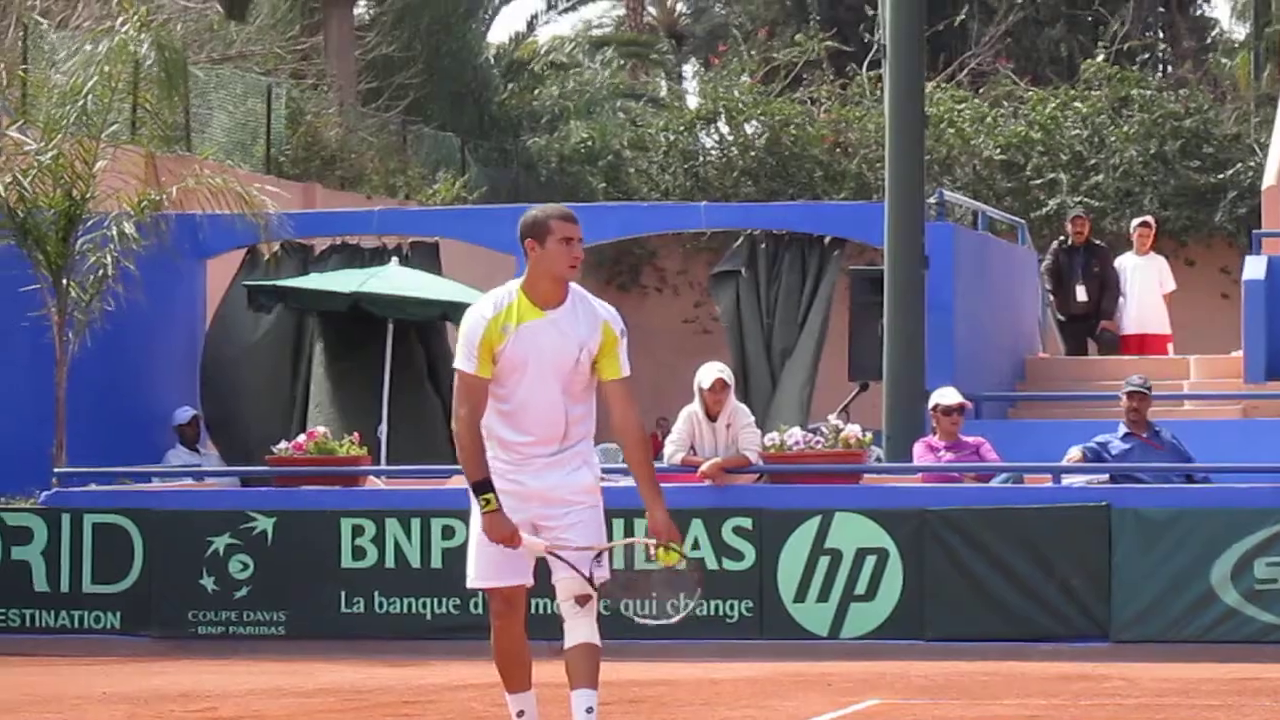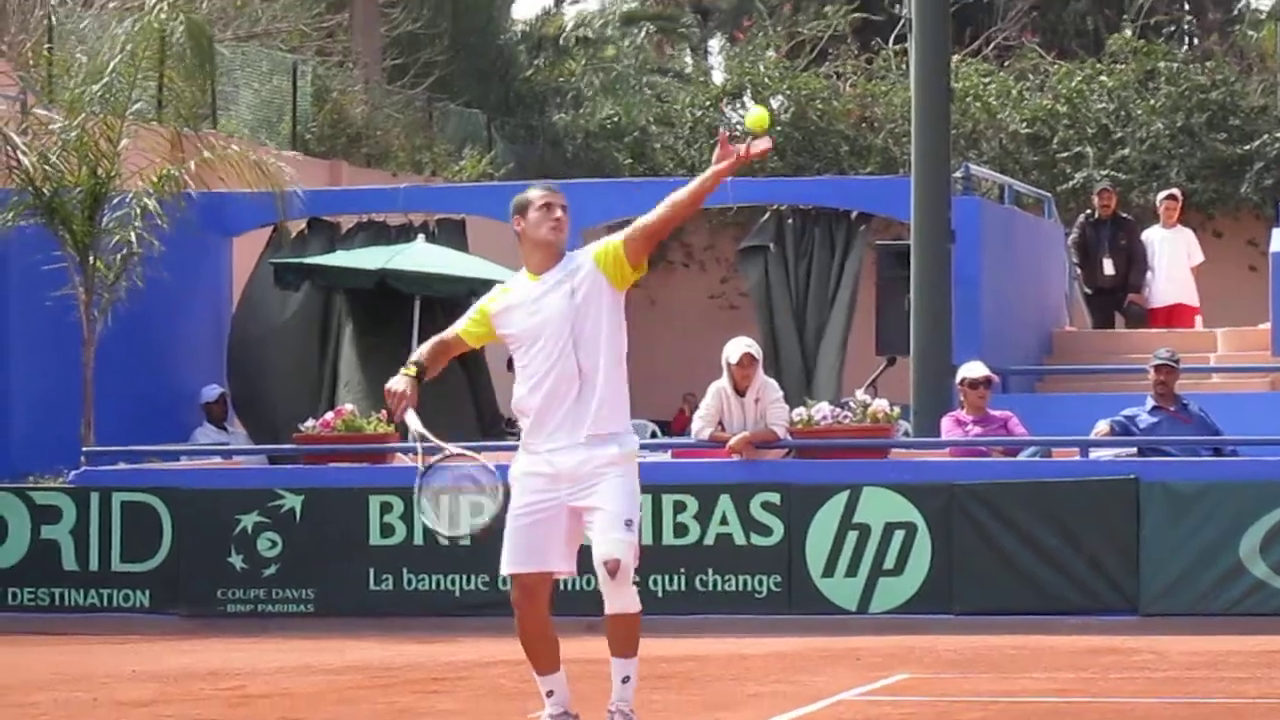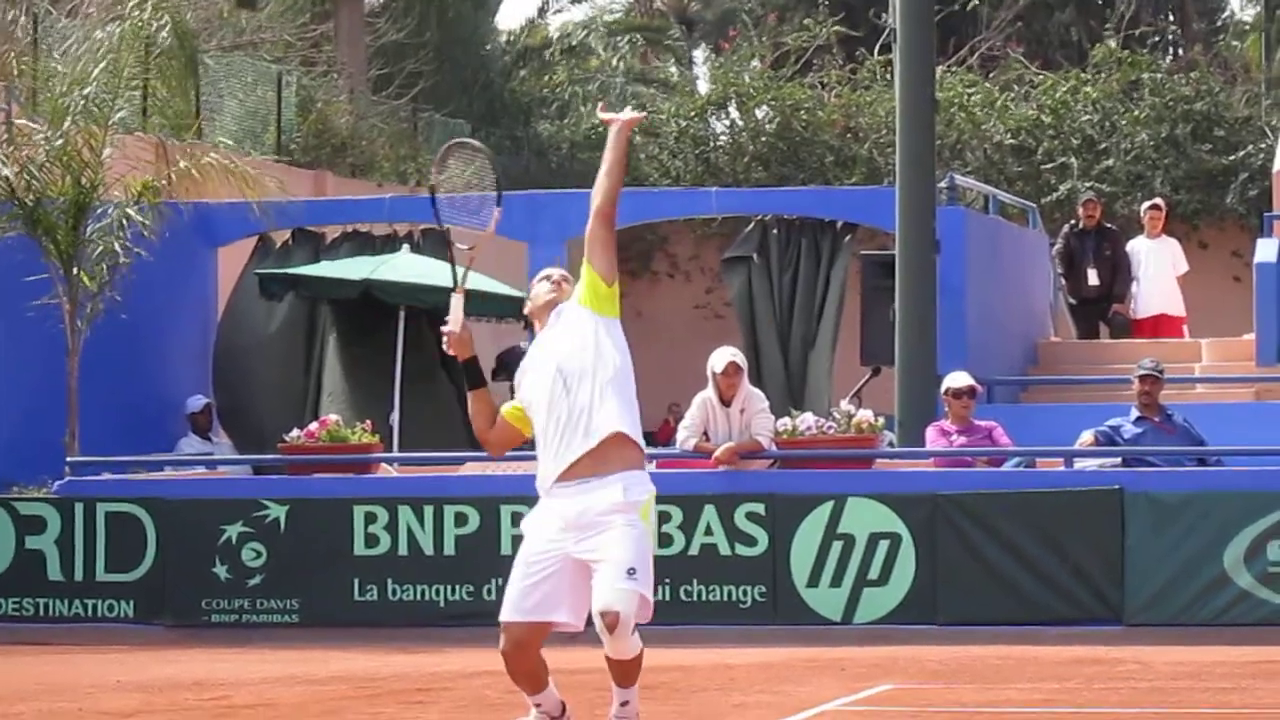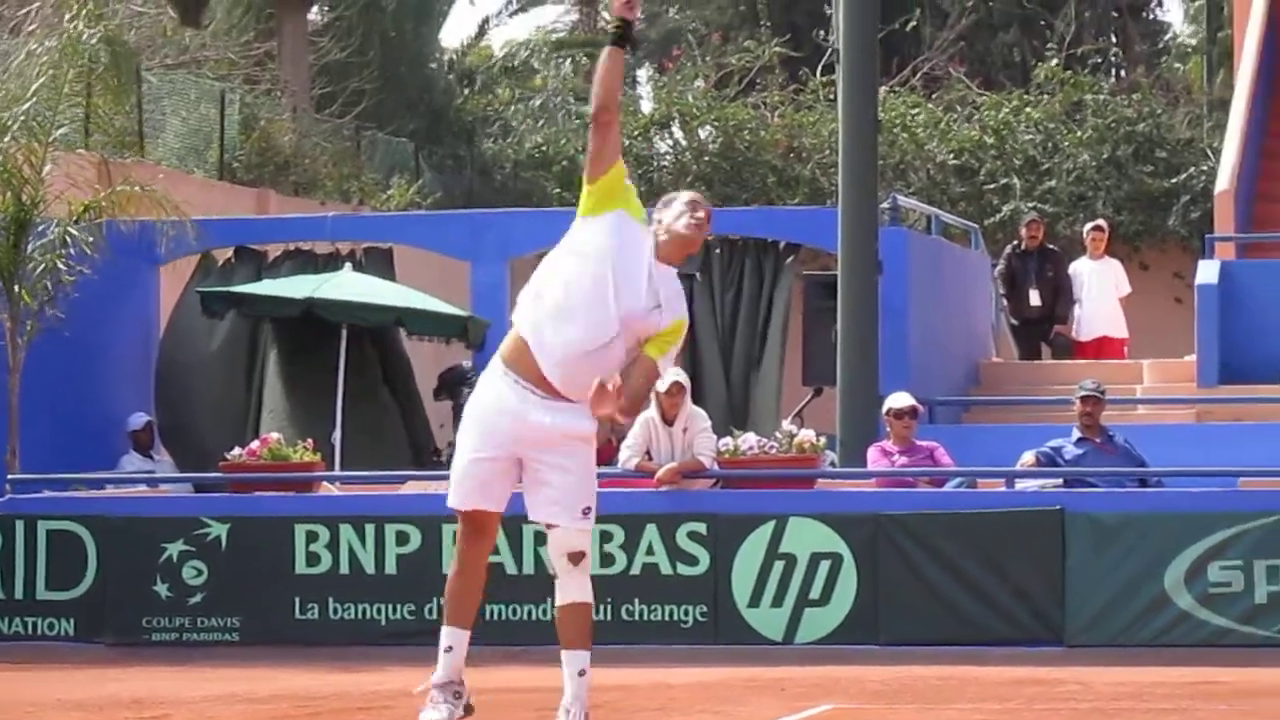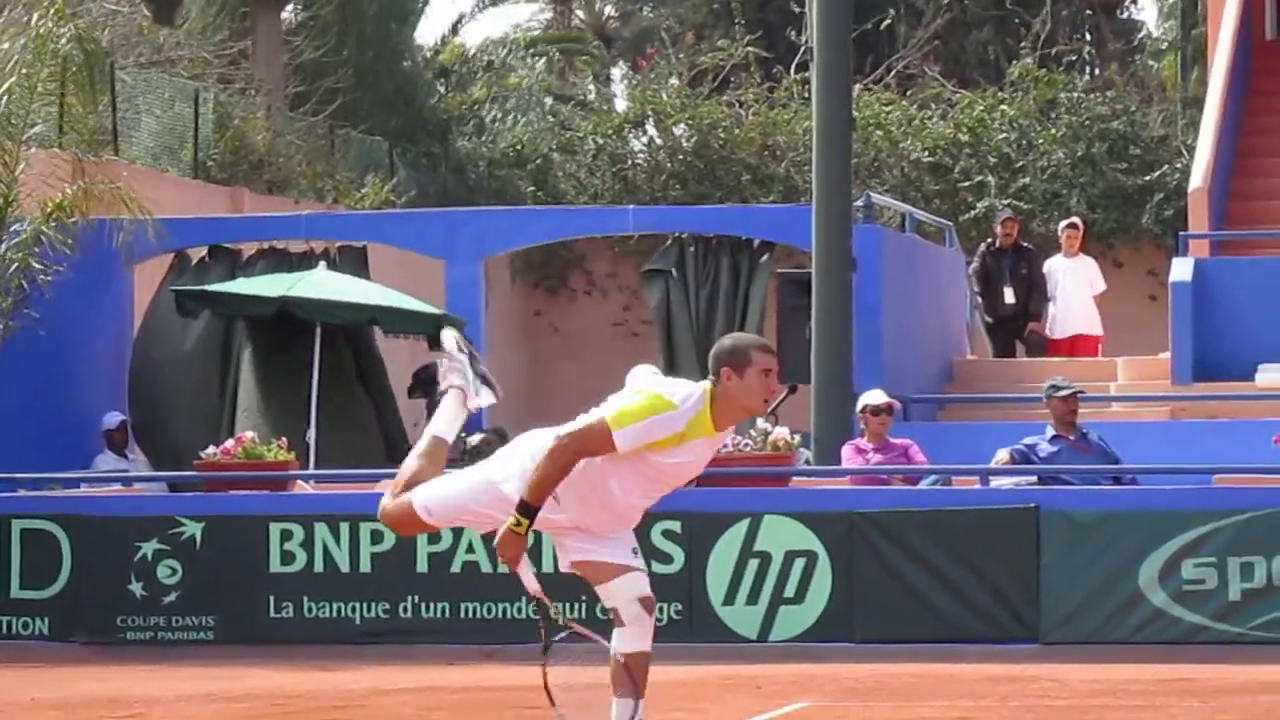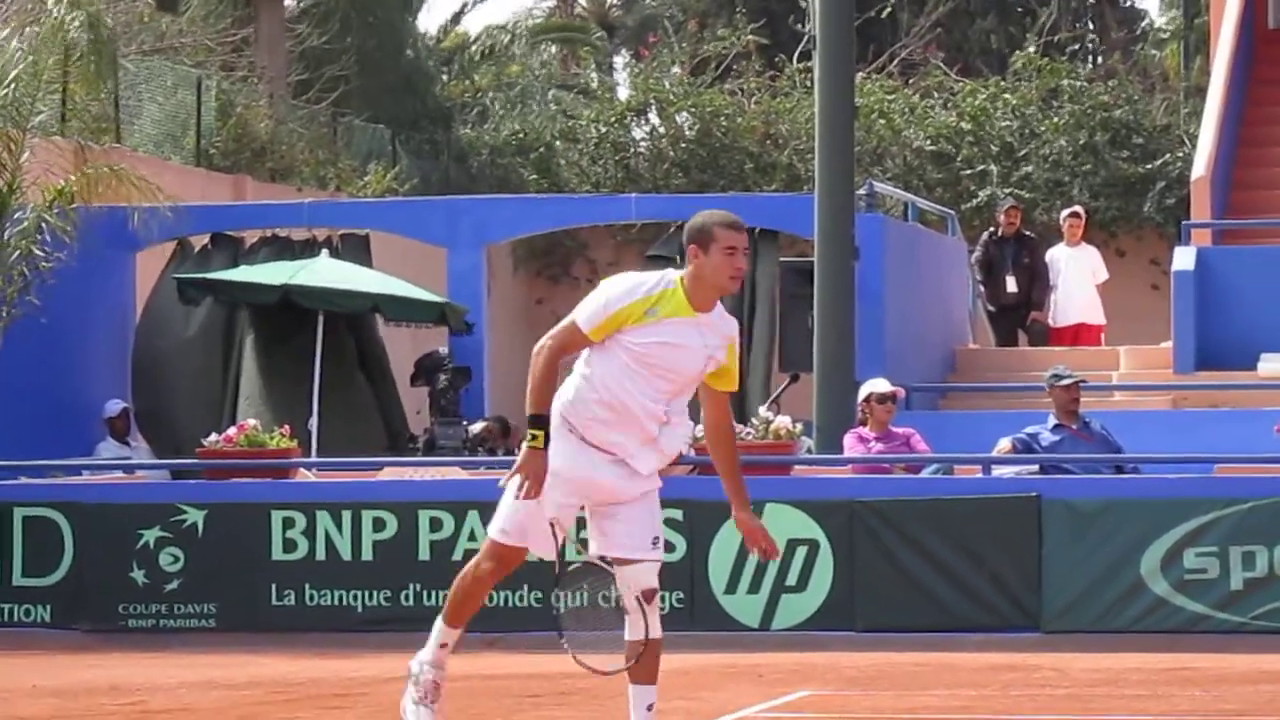
dt=0.4s
person 1, frame 1
left shoulder: (600, 320)
right shoulder: (487, 316)
left elbow: (624, 414)
right elbow: (466, 418)
left wrist: (655, 504)
right wrist: (488, 503)
left hip: (572, 482)
right hip: (501, 482)
left knee: (580, 602)
right knee: (506, 608)
person 1, frame 2
left shoulder: (601, 264)
right shoulder: (501, 303)
left elbow: (655, 223)
right elbow: (442, 345)
left wrist: (715, 174)
right wrist: (407, 375)
left hip: (606, 455)
right hip: (539, 465)
left knee: (619, 570)
right knee: (528, 594)
person 1, frame 3
left shoulder: (592, 311)
right shoulder: (530, 373)
left elbow: (602, 214)
right elbow: (492, 438)
left wrist: (620, 133)
right wrist: (469, 364)
left hip: (617, 503)
right hip: (556, 512)
left knee: (617, 621)
right knee: (516, 644)
person 1, frame 4
left shoulder: (671, 311)
right shoulder: (617, 216)
left elbow: (637, 389)
right elbow: (603, 116)
left wrist: (621, 401)
left hip: (566, 424)
right hip: (505, 395)
left knee: (572, 562)
right knee: (475, 536)
person 1, frame 5
left shoulder: (718, 426)
right shoulder: (670, 406)
right elbow: (566, 443)
right wrist: (520, 523)
right hip: (533, 477)
left knee: (637, 604)
right knee: (396, 514)
person 1, frame 6
left shoulder: (724, 333)
right shoulder: (633, 293)
left elbow: (719, 421)
right elbow: (550, 348)
left wrist: (742, 510)
right wrist: (535, 440)
left hip: (633, 471)
right hip: (566, 447)
left knee: (643, 593)
right knee: (497, 560)
right ankle: (430, 664)
